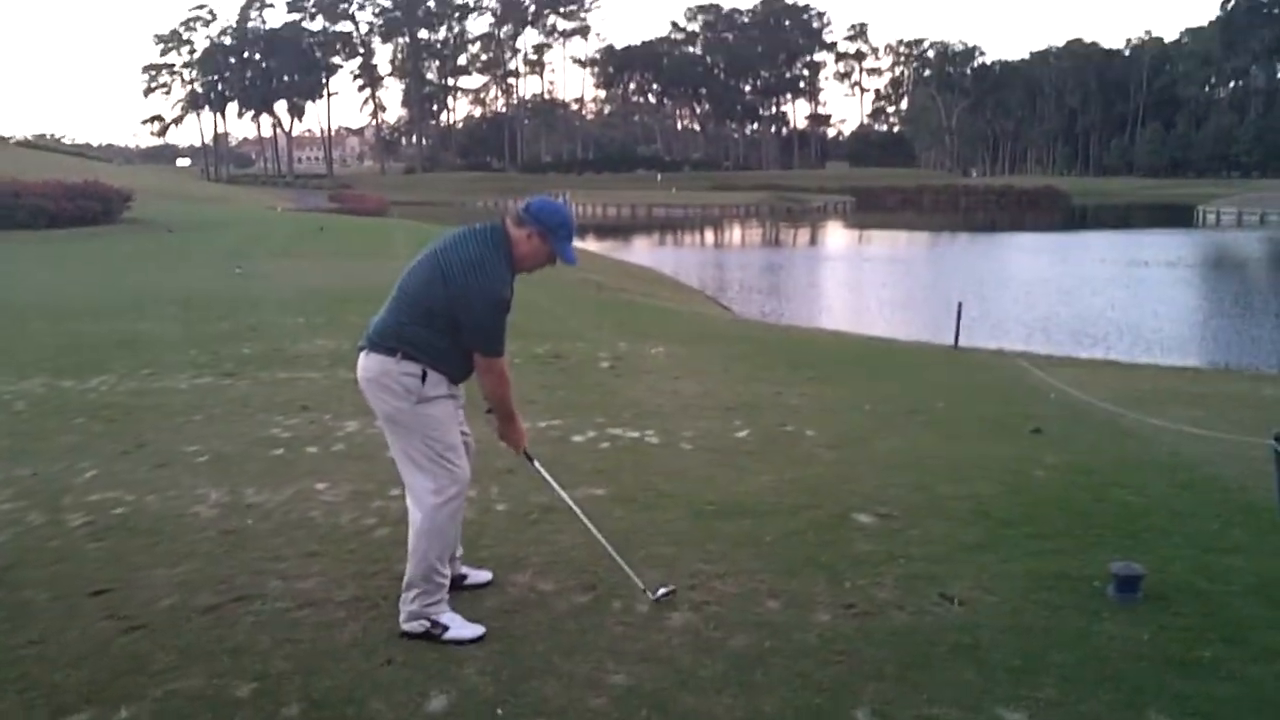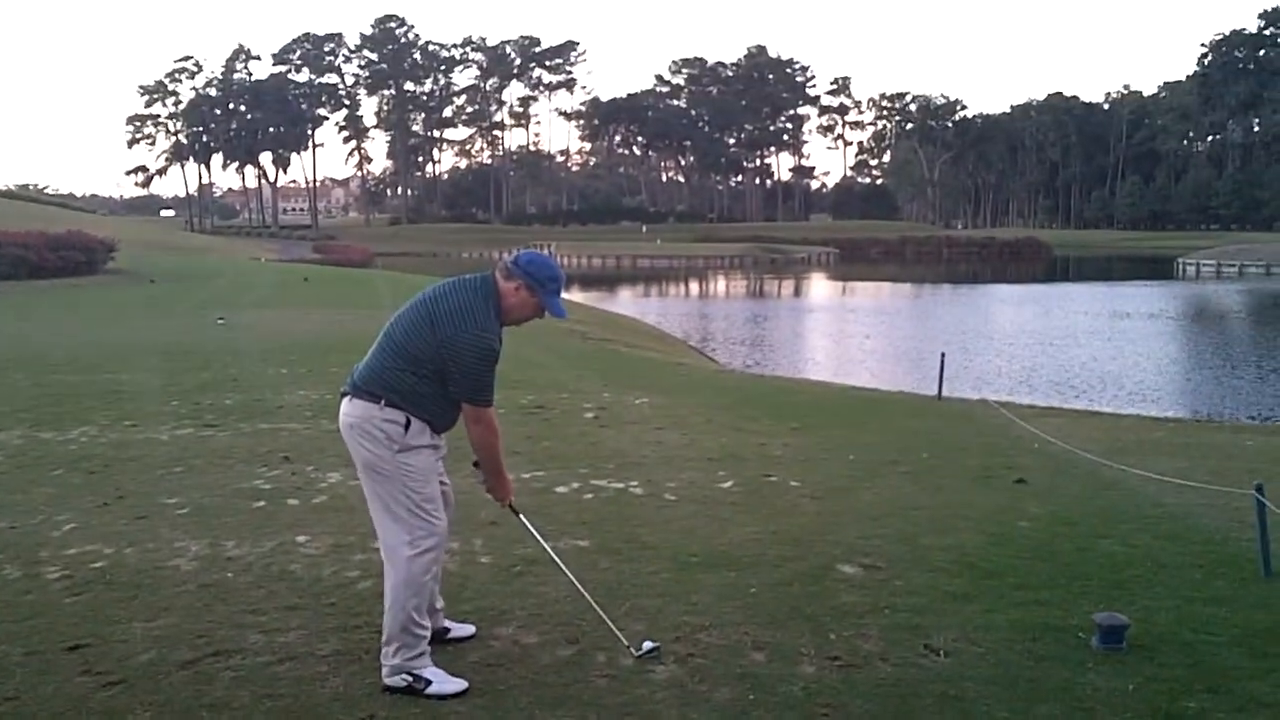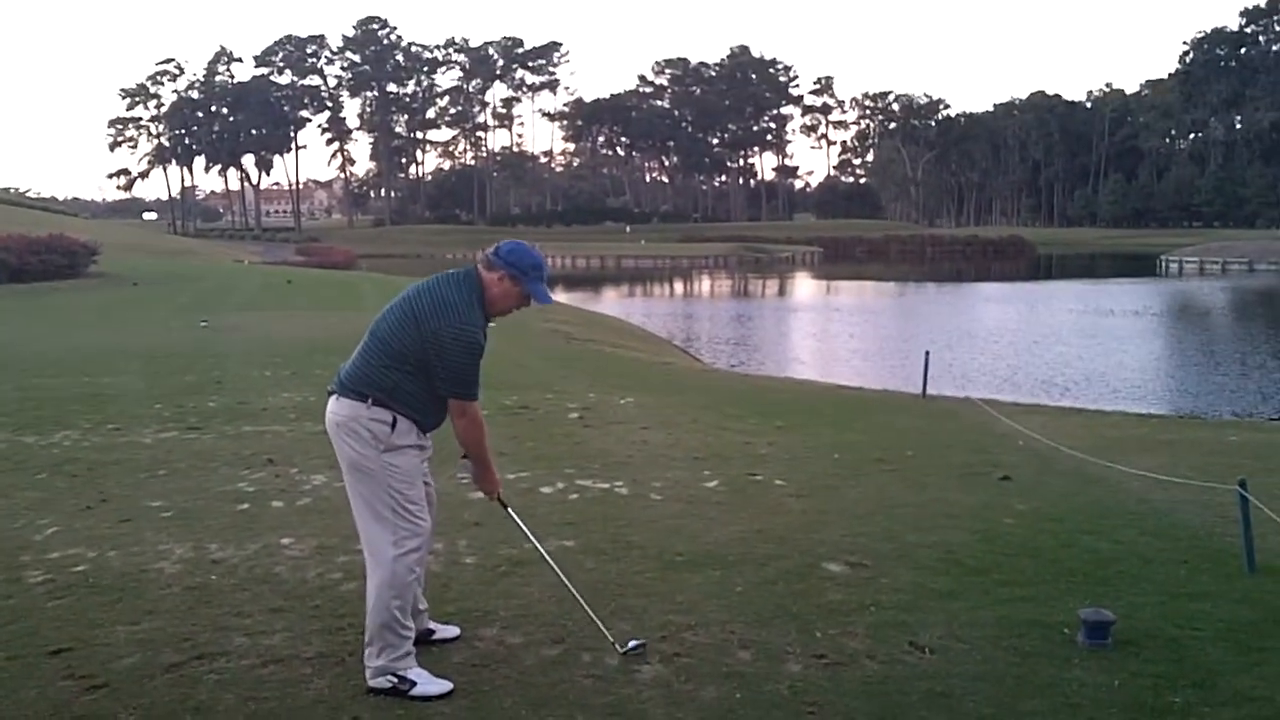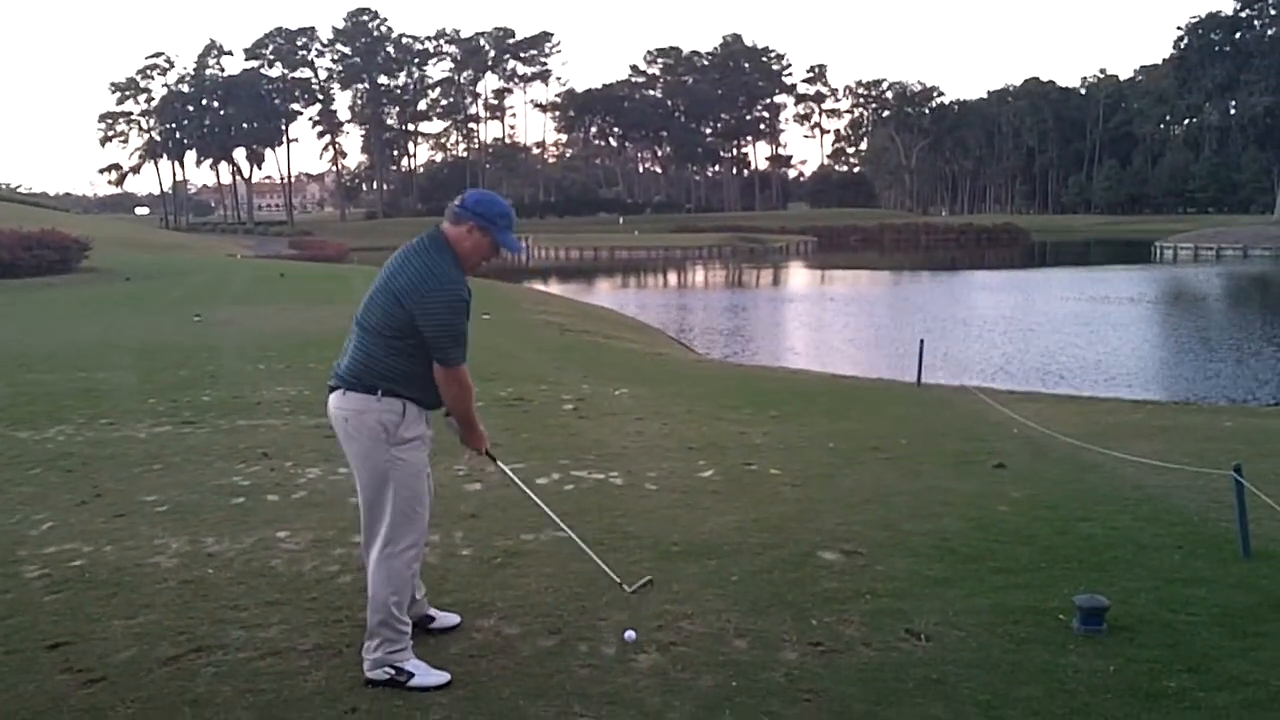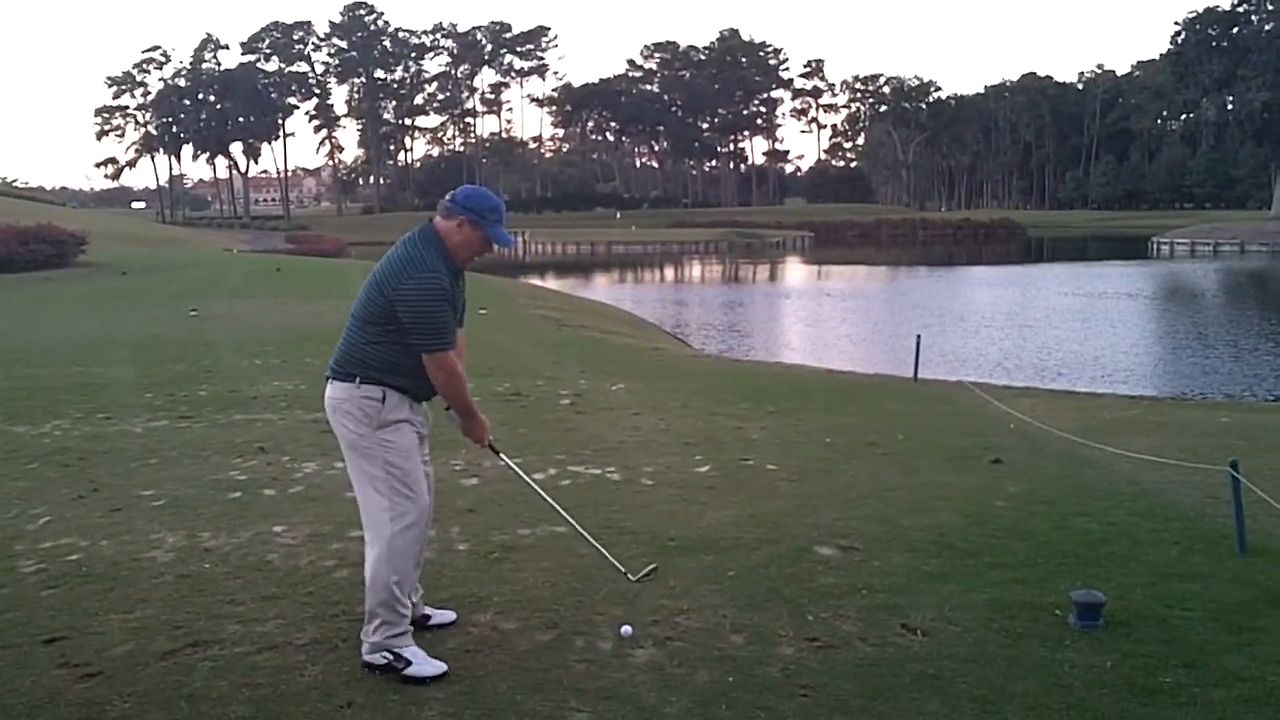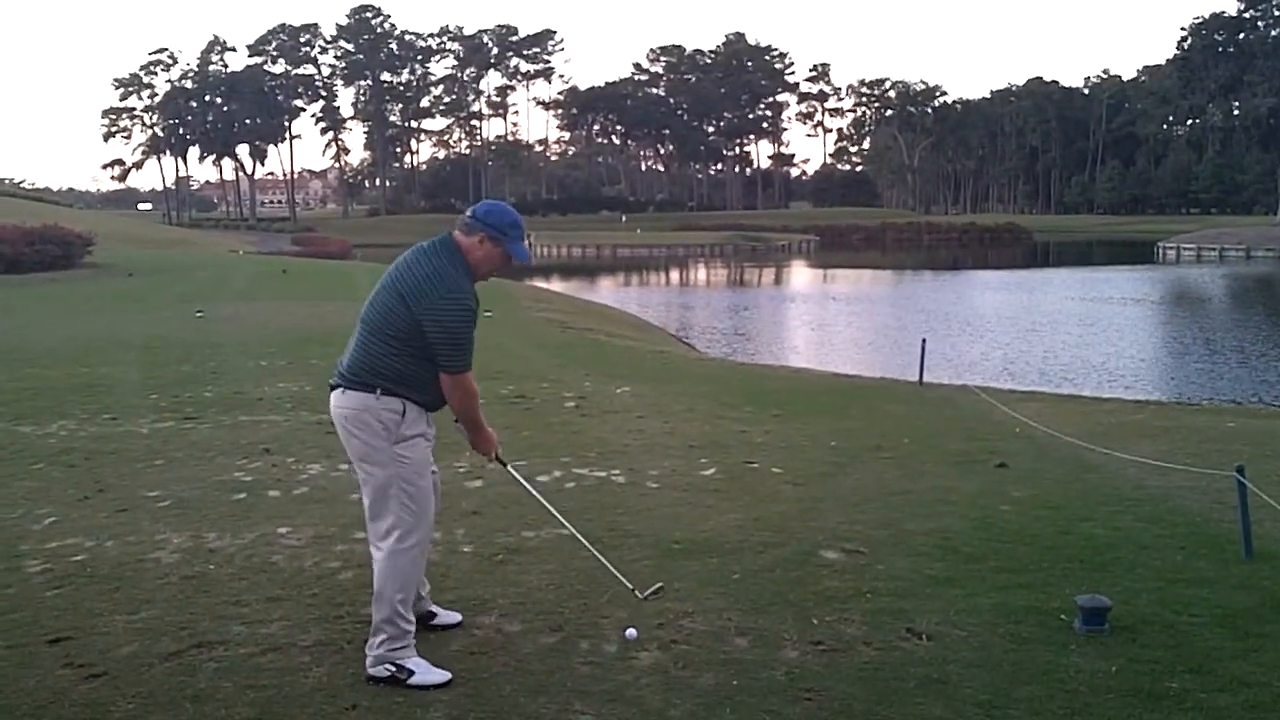
dt=0.4s
person 1, frame 1
left shoulder: (481, 241)
right shoulder: (487, 276)
right elbow: (490, 367)
right wrist: (510, 423)
left hip: (414, 366)
right hip: (403, 373)
left knee: (455, 459)
right knee: (443, 483)
left ankle: (444, 566)
right ankle: (423, 611)
person 1, frame 2
left shoulder: (471, 292)
right shoulder: (476, 326)
right elbow: (479, 419)
right wrist: (498, 477)
left hip: (394, 414)
right hip: (386, 422)
left knee: (435, 513)
right knee: (418, 535)
left ankle: (427, 621)
right ankle: (404, 665)
person 1, frame 3
left shoulder: (454, 289)
right shoulder: (460, 320)
right elbow: (464, 412)
left wrist: (477, 459)
right wrist: (485, 471)
left hip: (381, 415)
right hip: (373, 421)
left knee: (416, 519)
right knee: (400, 538)
left ankle: (412, 621)
right ankle: (389, 666)
person 1, frame 4
left shoulder: (423, 254)
right shoulder: (443, 283)
right elbow: (450, 374)
left wrist: (461, 419)
right wrist: (471, 428)
left hip: (363, 399)
right hip: (382, 411)
left knee: (403, 520)
right knee: (398, 530)
left ankle: (410, 609)
right ankle: (386, 658)
person 1, frame 5
left shoulder: (438, 257)
right shoulder: (422, 272)
left elbow: (453, 337)
right elbow: (439, 362)
left wrist: (462, 402)
right wrist: (471, 416)
left hip: (396, 397)
right hip: (369, 400)
left knee: (415, 507)
right knee: (400, 513)
left ankle: (406, 605)
right ankle: (386, 640)
person 1, frame 6
left shoulder: (434, 257)
right shoulder: (450, 290)
right elbow: (456, 381)
left wrist: (470, 418)
right wrist: (479, 432)
left hip: (376, 400)
right hip: (381, 409)
left knee: (418, 506)
right knee: (405, 526)
left ankle: (413, 603)
right ankle: (389, 655)
